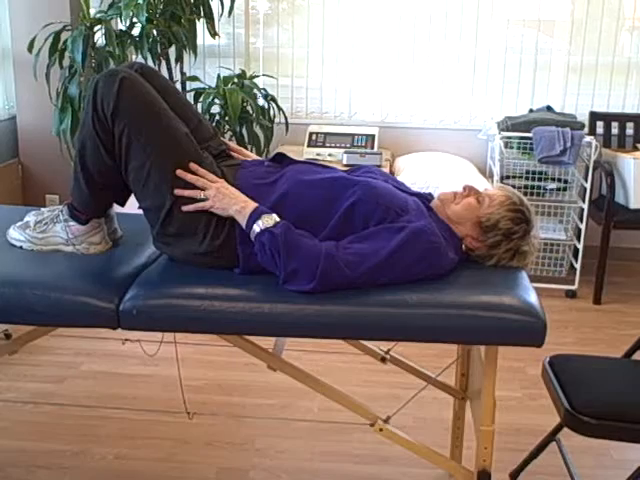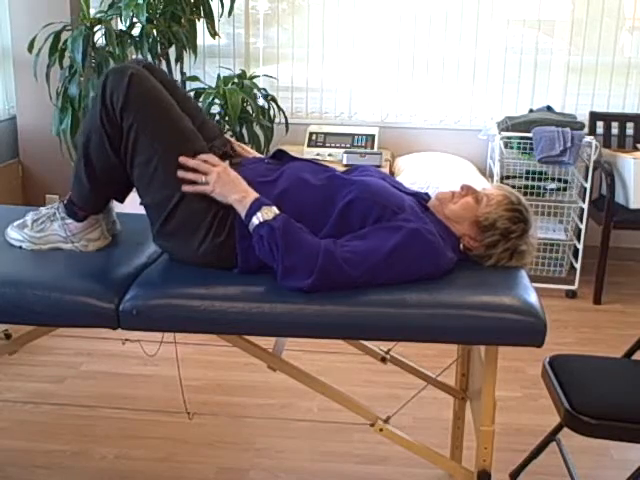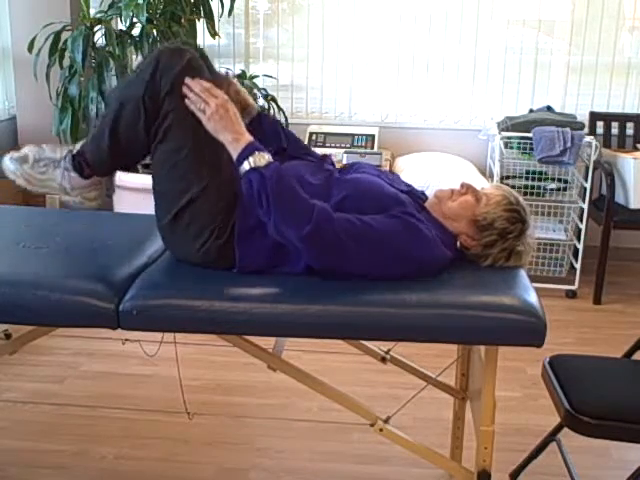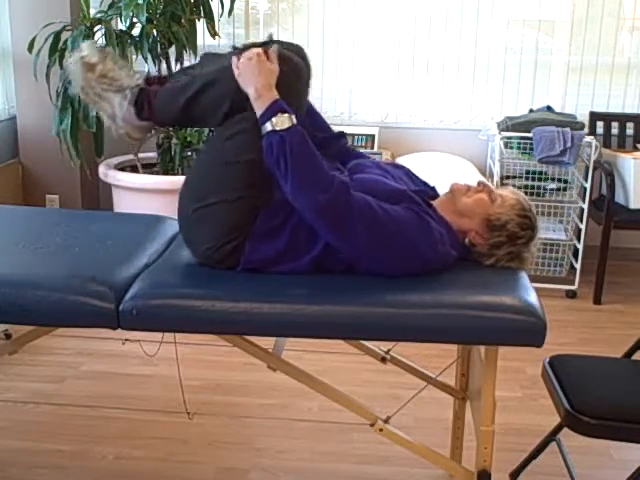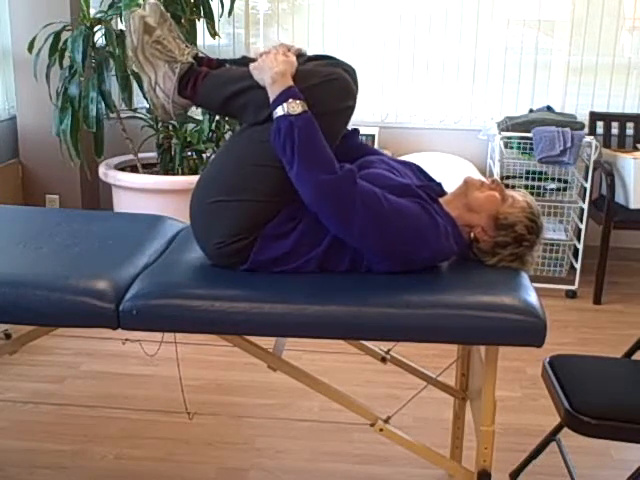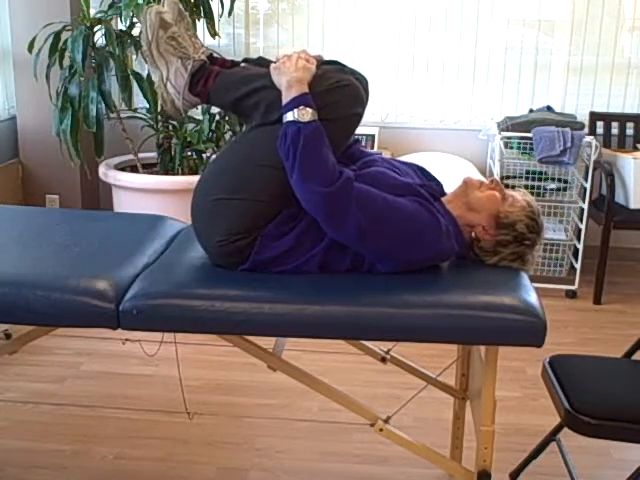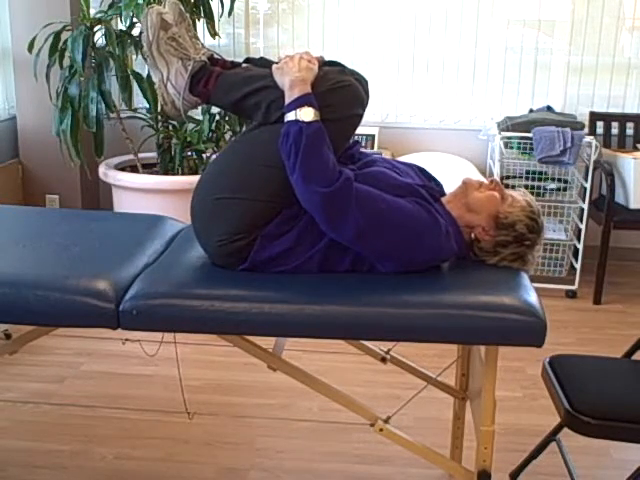
dt=0.5s
person 1, frame 1
left shoulder: (425, 244)
right shoulder: (420, 205)
left elbow: (315, 269)
left wrist: (244, 207)
right wrist: (259, 163)
left hip: (216, 228)
right hip: (235, 180)
left knee: (115, 91)
right knee: (134, 76)
left ankle: (85, 223)
right ankle: (93, 211)
person 1, frame 2
left shoulder: (422, 246)
right shoulder: (421, 206)
left elbow: (311, 268)
left wrist: (243, 197)
right wrist: (255, 161)
left hip: (216, 228)
right hip: (244, 181)
left knee: (123, 87)
right knee: (140, 76)
left ankle: (81, 220)
right ankle: (91, 209)
person 1, frame 3
left shoulder: (414, 244)
right shoulder: (416, 203)
left elbow: (305, 227)
right elbow: (322, 170)
left wrist: (236, 138)
right wrist: (251, 114)
left hip: (216, 230)
right hip: (244, 190)
left knee: (167, 72)
right knee: (179, 63)
left ankle: (82, 172)
right ankle: (92, 162)
person 1, frame 4
left shoulder: (418, 240)
right shoulder: (422, 195)
left elbow: (322, 197)
right elbow: (335, 152)
left wrist: (265, 97)
right wrist: (276, 90)
left hip: (224, 236)
right hip: (262, 201)
left knee: (277, 73)
right knee: (283, 61)
left ankle: (140, 105)
right ankle: (152, 95)
person 1, frame 5
left shoulder: (419, 232)
right shoulder: (429, 195)
left elbow: (326, 183)
right elbow: (348, 153)
left wrist: (281, 88)
right wrist: (293, 78)
left hip: (232, 233)
left knee: (329, 87)
right knee: (330, 78)
left ankle: (188, 82)
right ankle: (199, 72)
person 1, frame 6
left shoulder: (421, 231)
right shoulder: (431, 199)
left elbow: (323, 191)
right elbow: (348, 157)
left wrist: (295, 93)
right wrist: (306, 86)
left hip: (235, 230)
right hip: (272, 207)
left knee: (337, 90)
right knee: (339, 84)
left ankle: (200, 80)
right ankle: (208, 71)
person 1, frame 7
left shoulder: (420, 231)
right shoulder: (430, 199)
left elbow: (323, 191)
right elbow: (343, 160)
left wrist: (299, 93)
right wrist: (307, 85)
left hip: (234, 230)
left knee: (336, 91)
right knee: (337, 84)
left ankle: (200, 80)
right ankle: (207, 70)
